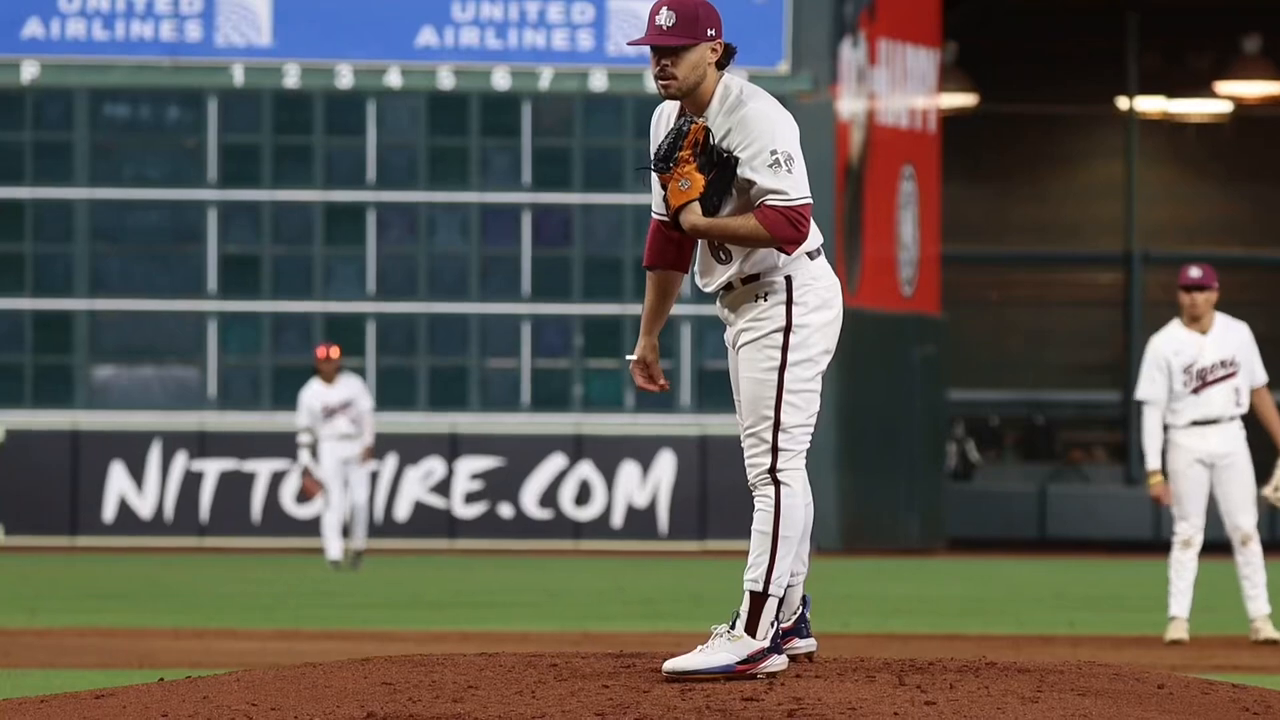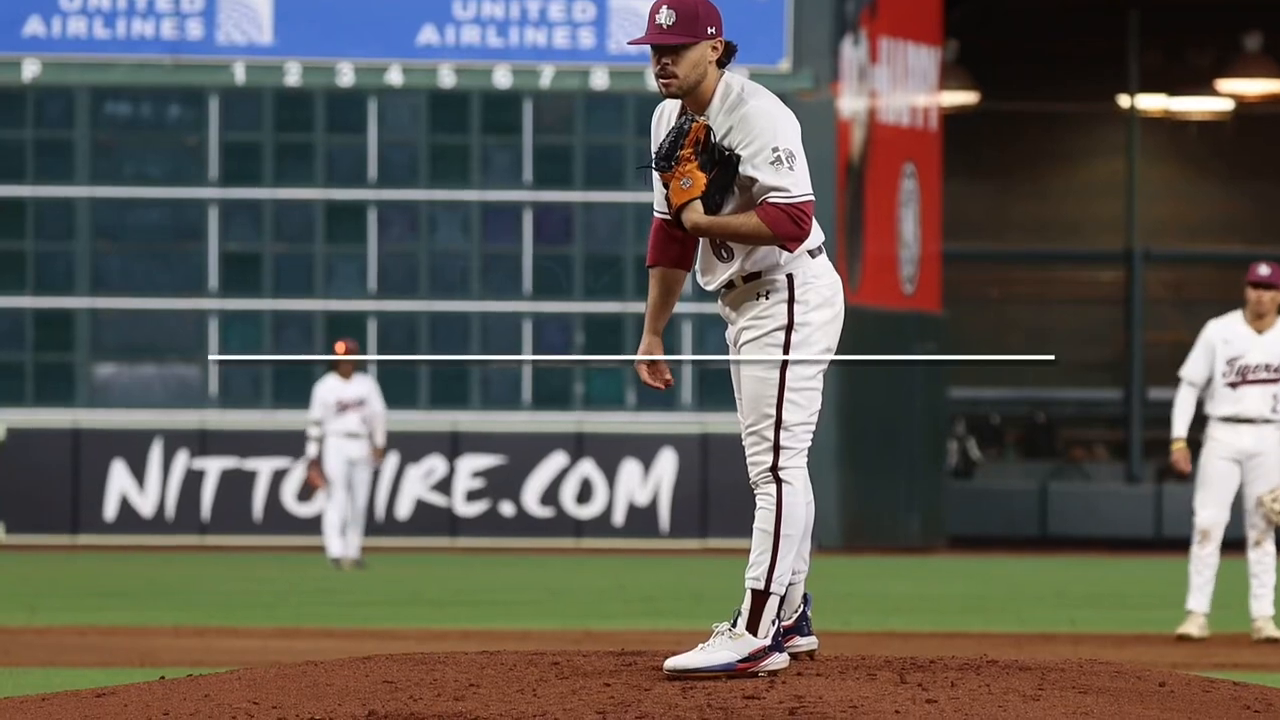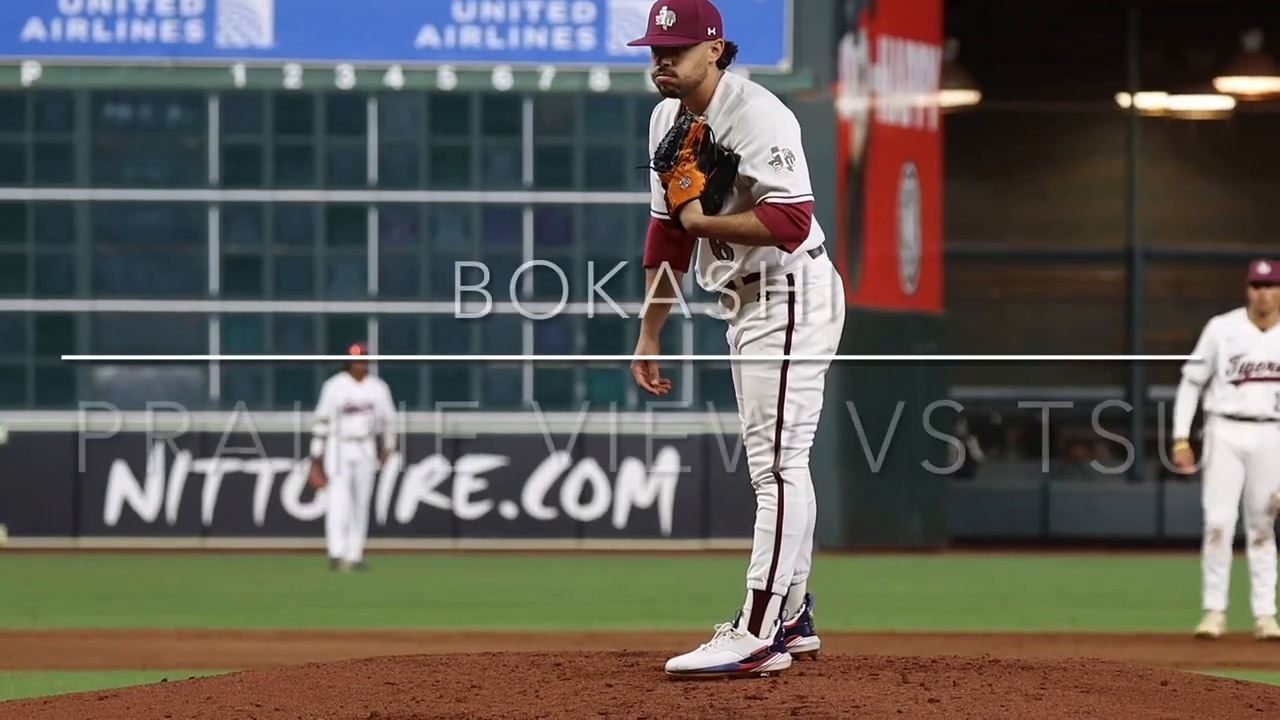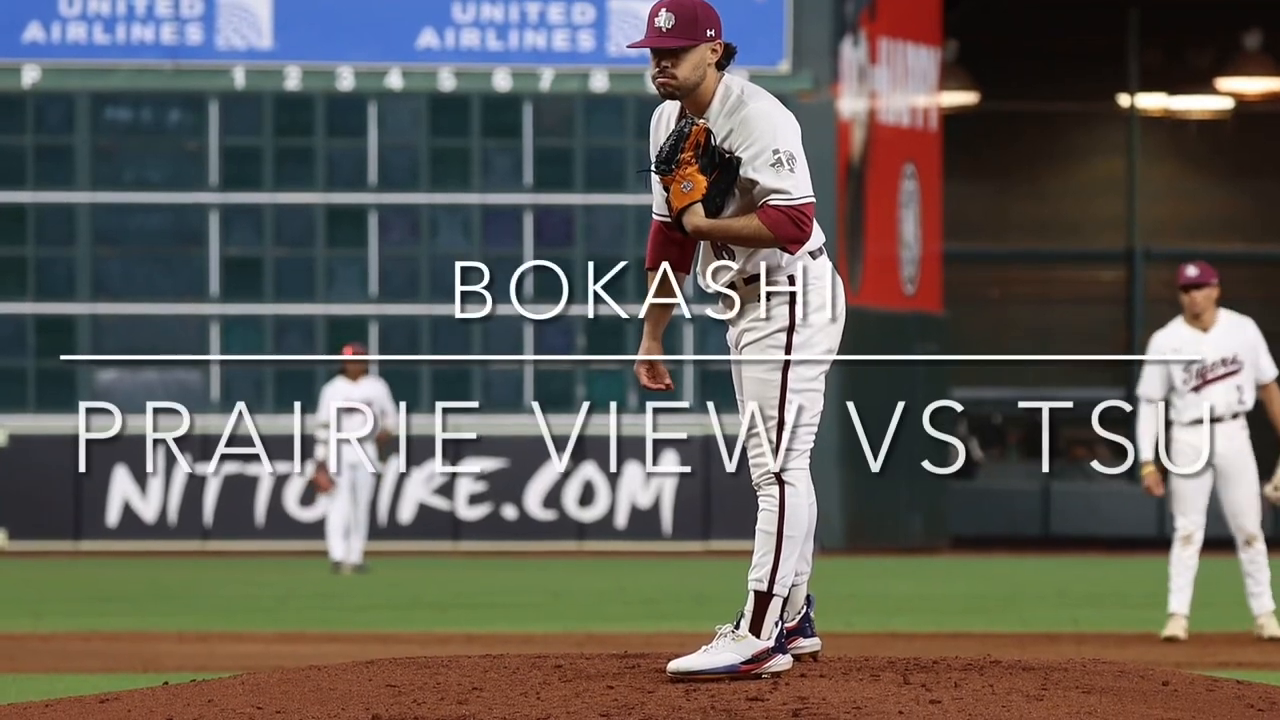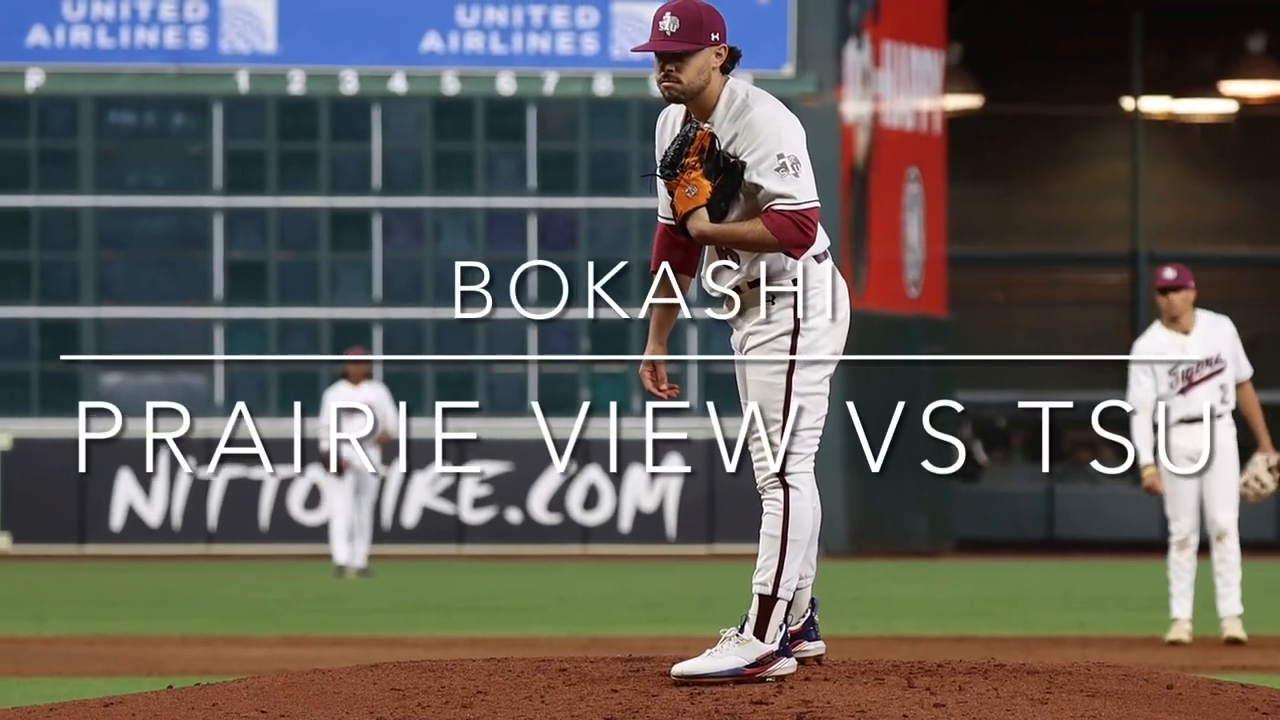
dt=0.5s
person 1, frame 1
left shoulder: (756, 116)
right shoulder: (668, 119)
left elbow: (790, 224)
right elbow: (667, 231)
left wrist: (701, 223)
right wrist: (649, 335)
left hip: (788, 299)
right hip: (743, 303)
left knee: (774, 466)
right knee: (775, 464)
left ankle: (756, 637)
right ankle: (788, 619)
person 1, frame 2
left shoulder: (757, 114)
right shoulder: (668, 117)
left elbow: (791, 220)
right elbow: (669, 230)
left wrist: (703, 221)
right wrist: (652, 333)
left hip: (790, 297)
right hip: (744, 301)
left knee: (775, 463)
right knee: (773, 463)
left ankle: (757, 635)
right ankle: (789, 617)
person 1, frame 3
left shoulder: (756, 114)
right shoulder: (666, 118)
left elbow: (791, 221)
right elbow: (666, 231)
left wrist: (701, 221)
right wrist: (649, 334)
left hip: (790, 297)
right hip: (743, 300)
left knee: (776, 464)
right knee: (775, 463)
left ankle: (759, 635)
right ankle: (791, 617)
person 1, frame 4
left shoulder: (757, 117)
right shoulder: (667, 120)
left elbow: (792, 223)
right elbow: (668, 235)
left wrist: (702, 225)
right wrist: (652, 336)
left hip: (791, 299)
right hip: (744, 303)
left knee: (778, 466)
right knee: (776, 467)
left ankle: (760, 636)
right ankle: (792, 617)
person 1, frame 5
left shoulder: (760, 121)
right shoulder: (671, 125)
left elbow: (797, 229)
right elbow: (673, 238)
left wrist: (708, 230)
right wrist: (657, 340)
left hip: (796, 304)
right hip: (749, 308)
left knee: (783, 470)
right knee: (780, 470)
left ankle: (765, 640)
right ankle: (797, 622)
person 2, frame 1
left shoulder: (1238, 333)
right shoulder: (1162, 343)
right elbow: (1152, 409)
right wrist: (1154, 471)
left hip: (1231, 437)
right hip: (1186, 442)
left knee: (1245, 529)
right knee: (1186, 532)
right ankle: (1178, 619)
person 2, frame 2
right shoulder: (1218, 331)
right elbow: (1189, 386)
right wrist: (1178, 440)
right hip: (1222, 437)
right knee: (1207, 523)
right ankle: (1196, 614)
person 2, frame 3
right shoulder: (1220, 329)
right elbow: (1190, 384)
right wrist: (1180, 439)
right hip: (1223, 433)
right knee: (1218, 521)
right ankle: (1214, 610)
person 2, frame 4
left shoulder: (1243, 329)
right shoulder: (1165, 340)
right elbow: (1149, 403)
right wrist: (1147, 463)
left hip: (1233, 435)
right hip: (1188, 439)
left knee: (1248, 527)
right knee: (1187, 529)
right ankle: (1177, 616)
person 2, frame 5
left shoulder: (1221, 328)
right shoulder: (1147, 346)
left elbow: (1243, 385)
right elbow: (1141, 411)
left wrist: (1264, 441)
right wrist: (1148, 465)
left hip: (1220, 433)
right hip: (1176, 440)
left knee: (1223, 525)
right knee: (1182, 532)
left ankle: (1231, 617)
right ankle: (1181, 620)
person 3, frame 1
left shoulder: (863, 44)
right shoulder: (846, 46)
left elbow: (865, 87)
right elbow: (844, 90)
left hip: (859, 120)
right hip: (849, 121)
left knee: (857, 197)
right knee: (848, 198)
left ankle: (854, 275)
right ankle: (849, 274)
person 3, frame 2
left shoulder: (864, 42)
right shoulder: (847, 44)
left elbow: (866, 83)
right elbow: (845, 87)
left hip: (860, 118)
right hip: (850, 118)
left knee: (857, 190)
right knee: (849, 192)
left ankle: (855, 271)
right ankle: (850, 272)
person 3, frame 3
left shoulder: (865, 42)
right shoulder: (847, 44)
left elbow: (866, 85)
right elbow: (845, 88)
left hip: (860, 119)
right hip: (849, 119)
left knee: (858, 191)
right knee: (848, 192)
left ankle: (856, 272)
right ankle: (850, 272)
person 3, frame 4
left shoulder: (864, 43)
right shoulder: (846, 45)
left elbow: (867, 86)
right elbow: (844, 88)
left hip: (860, 119)
right hip: (849, 119)
left knee: (858, 194)
right knee: (849, 194)
left ankle: (857, 273)
right ankle: (851, 272)
person 3, frame 5
left shoulder: (869, 46)
right shoulder: (851, 48)
left elbow: (871, 89)
right elbow: (849, 92)
left hip: (864, 122)
right hip: (853, 123)
left knee: (862, 195)
right knee: (852, 197)
left ankle: (861, 277)
right ankle: (855, 277)
person 4, frame 1
left shoulder: (353, 382)
right shoulder: (308, 393)
left elbow: (366, 413)
right elbow: (304, 429)
left wrist: (369, 444)
right wrist: (305, 464)
left hip: (356, 447)
right hip: (329, 449)
left knee: (360, 500)
right knee: (333, 503)
left ankle: (357, 548)
right ankle: (334, 557)
person 4, frame 2
left shoulder: (368, 383)
right shoulder: (323, 386)
left elbow: (378, 415)
right elbow: (315, 422)
left wrist: (380, 446)
right wrist: (313, 458)
left hip: (363, 448)
right hip: (335, 446)
left knee: (359, 503)
right knee: (336, 501)
left ankle: (353, 554)
right ankle: (335, 555)
person 4, frame 3
left shoulder: (379, 387)
right shoulder: (334, 385)
left elbow: (389, 418)
right elbow: (321, 421)
left wrist: (388, 448)
right wrist: (316, 456)
left hip: (365, 450)
right hip: (338, 447)
left knee: (361, 504)
right knee: (338, 500)
left ankle: (354, 556)
right ankle: (337, 554)
person 4, frame 4
left shoulder: (377, 385)
right shoulder: (331, 389)
left elbow: (390, 413)
right elbow: (323, 425)
left wrist: (386, 431)
right wrist: (320, 461)
left hip: (366, 451)
right hip: (339, 450)
left knee: (362, 505)
right knee: (338, 504)
left ankle: (356, 558)
right ankle: (338, 558)
person 4, frame 5
left shoulder: (379, 391)
right shoulder: (333, 392)
left elbow: (392, 420)
right elbow: (325, 427)
left wrist: (385, 434)
right wrist: (328, 452)
left hip: (370, 454)
right hip: (341, 454)
left knee: (365, 509)
right knee: (341, 508)
left ankle: (360, 562)
right ankle: (342, 562)
